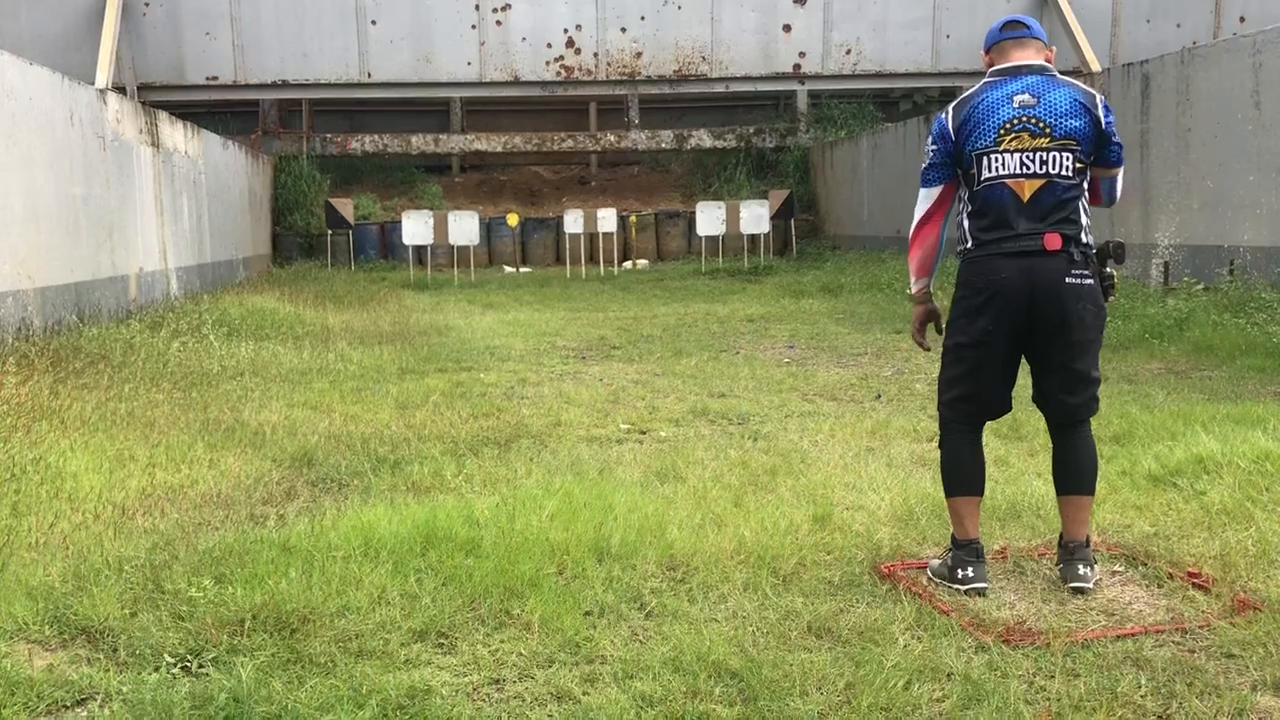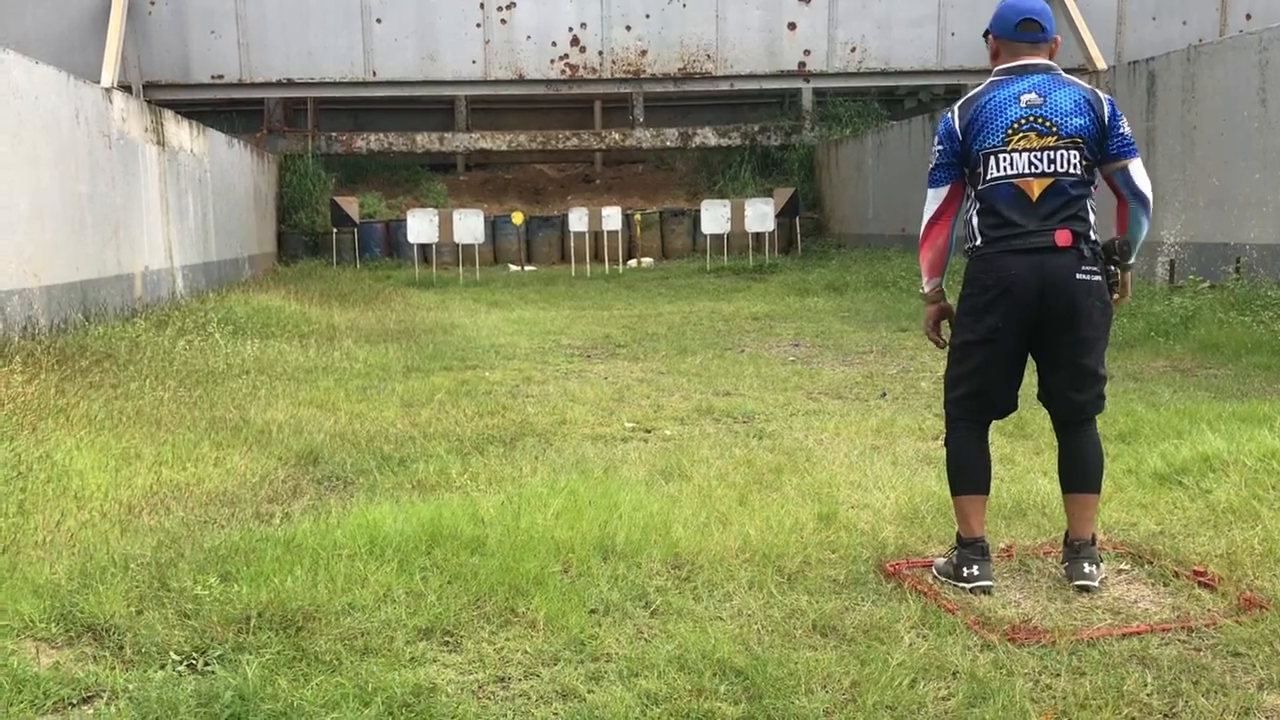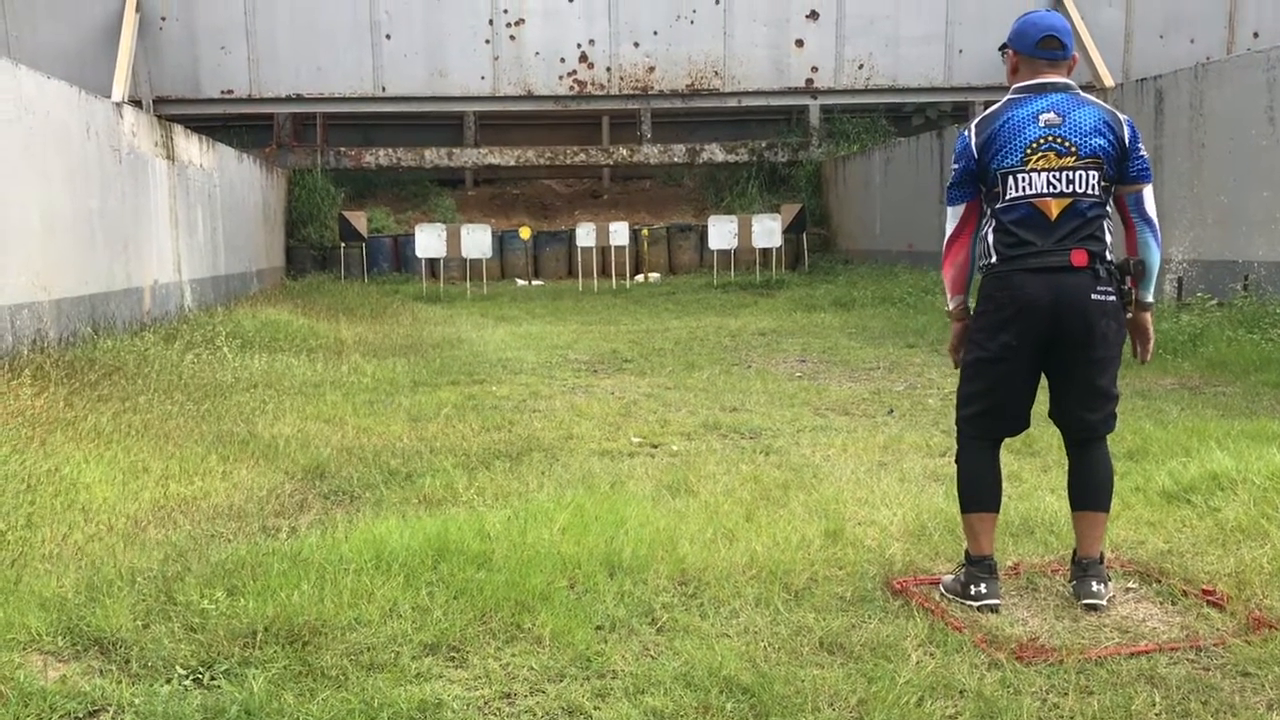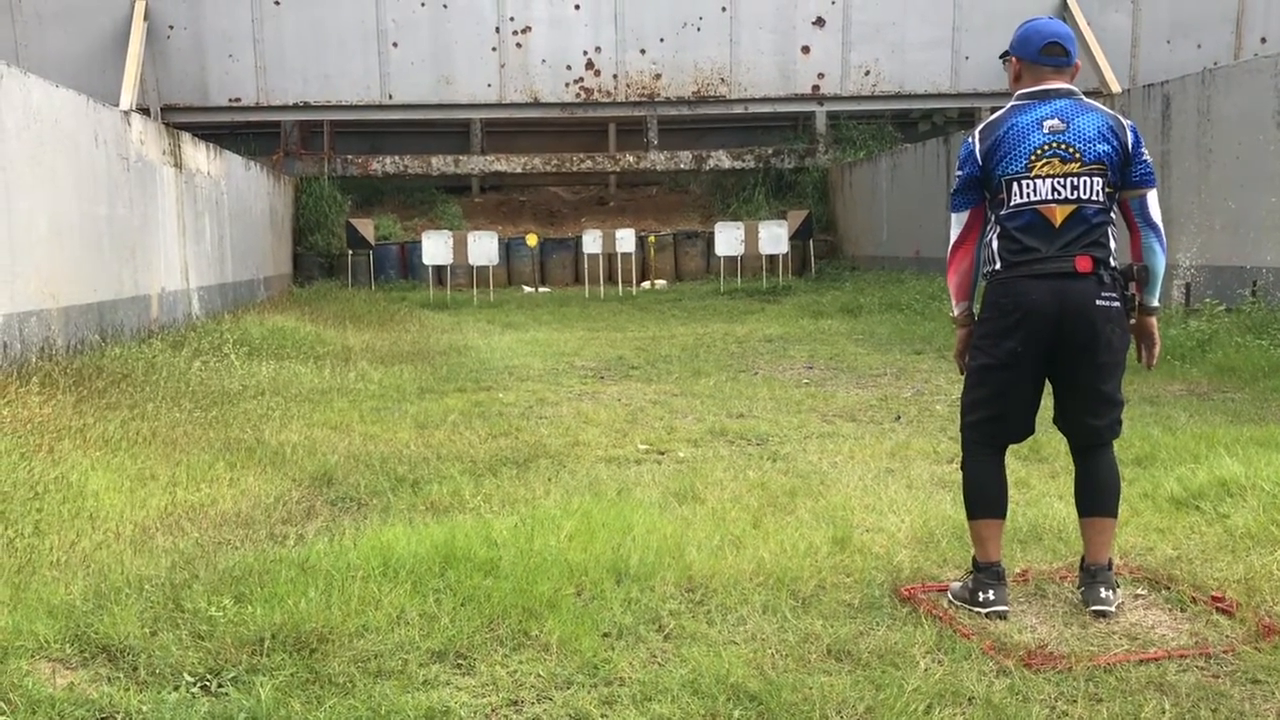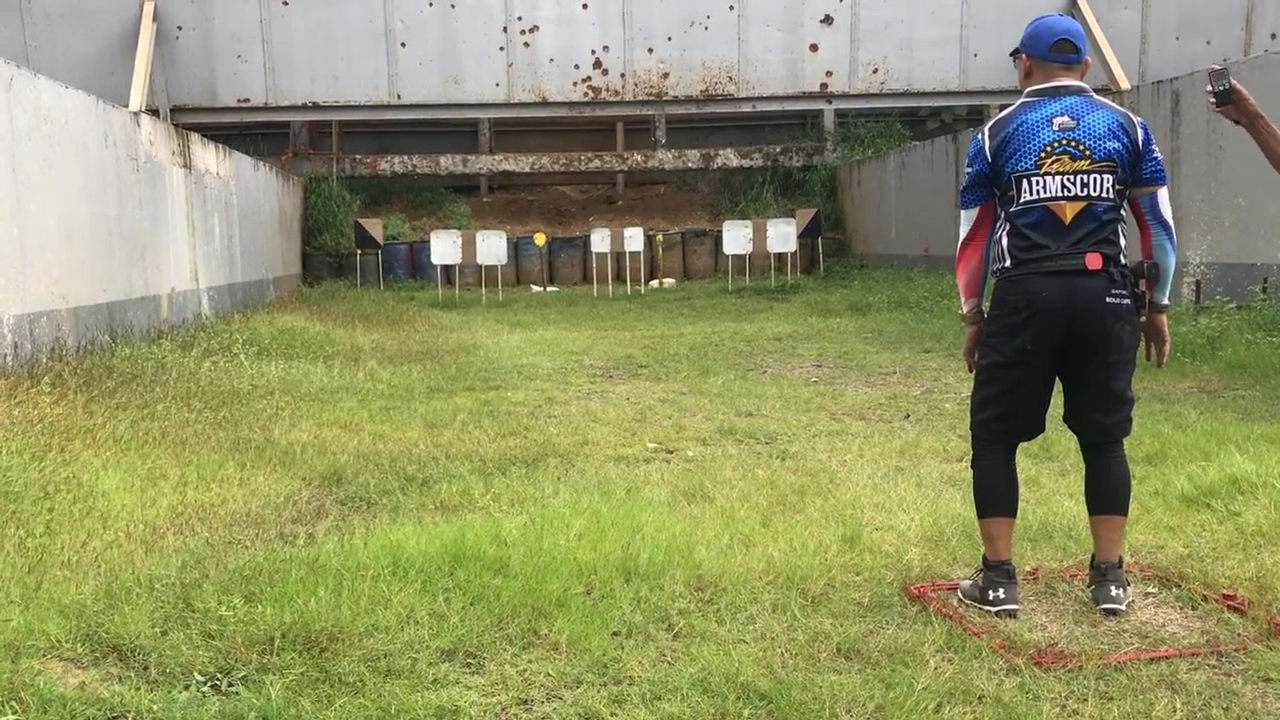
dt=1s
person 1, frame 1
left shoulder: (959, 113)
right shoulder: (1089, 103)
left elbow: (931, 211)
right elbow: (1109, 193)
left wrist: (921, 293)
left hip: (989, 278)
right hip: (1067, 276)
left knee: (961, 416)
right knee: (1072, 416)
left ankle: (967, 558)
right ankle: (1077, 556)
person 1, frame 2
left shoulder: (966, 111)
right shoulder: (1093, 102)
left elbow: (941, 210)
right elbow: (1138, 194)
left wrist: (933, 292)
right wrist: (1122, 263)
left hip: (996, 276)
right hip: (1075, 273)
left knee: (967, 414)
right knee: (1077, 415)
left ankle: (972, 556)
right ankle: (1082, 554)
person 1, frame 3
left shoulder: (984, 128)
right shoulder: (1113, 124)
left elbow: (961, 230)
right elbow: (1142, 220)
left wrist: (959, 312)
right wrist: (1142, 303)
left hip: (1010, 295)
right hip: (1090, 294)
left knee: (979, 432)
right knee: (1088, 434)
left ankle: (980, 574)
right ankle: (1091, 574)
person 1, frame 4
left shoulder: (988, 135)
right shoulder: (1116, 129)
left elbow: (965, 235)
right elbow: (1147, 225)
left wrist: (963, 318)
right wrist: (1147, 309)
left hip: (1014, 301)
right hip: (1094, 299)
left knee: (984, 438)
right knee: (1095, 439)
left ankle: (988, 581)
right ankle: (1099, 579)
person 1, frame 5
left shoulder: (998, 132)
right shoulder: (1126, 126)
left elbow: (975, 232)
right elbow: (1157, 223)
left wrist: (972, 315)
right wrist: (1157, 306)
left hip: (1023, 299)
right hip: (1104, 296)
left knee: (994, 436)
right knee: (1105, 437)
left ankle: (998, 579)
right ankle: (1109, 577)
